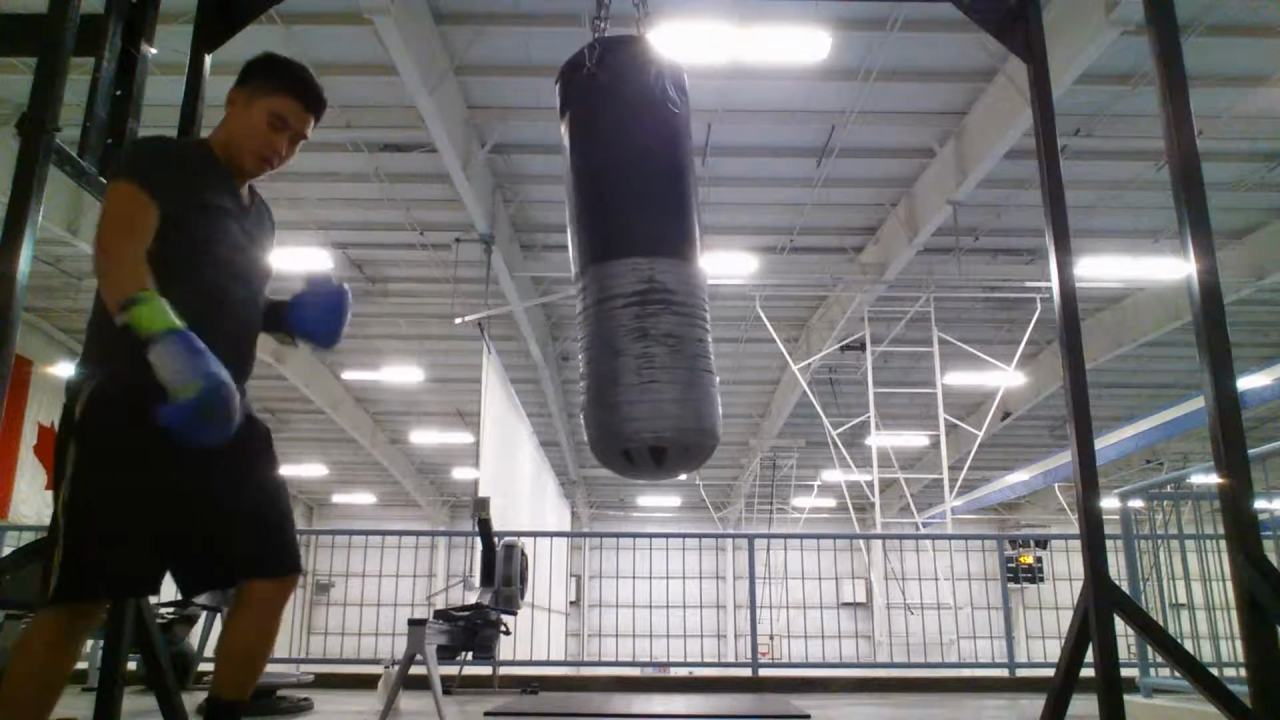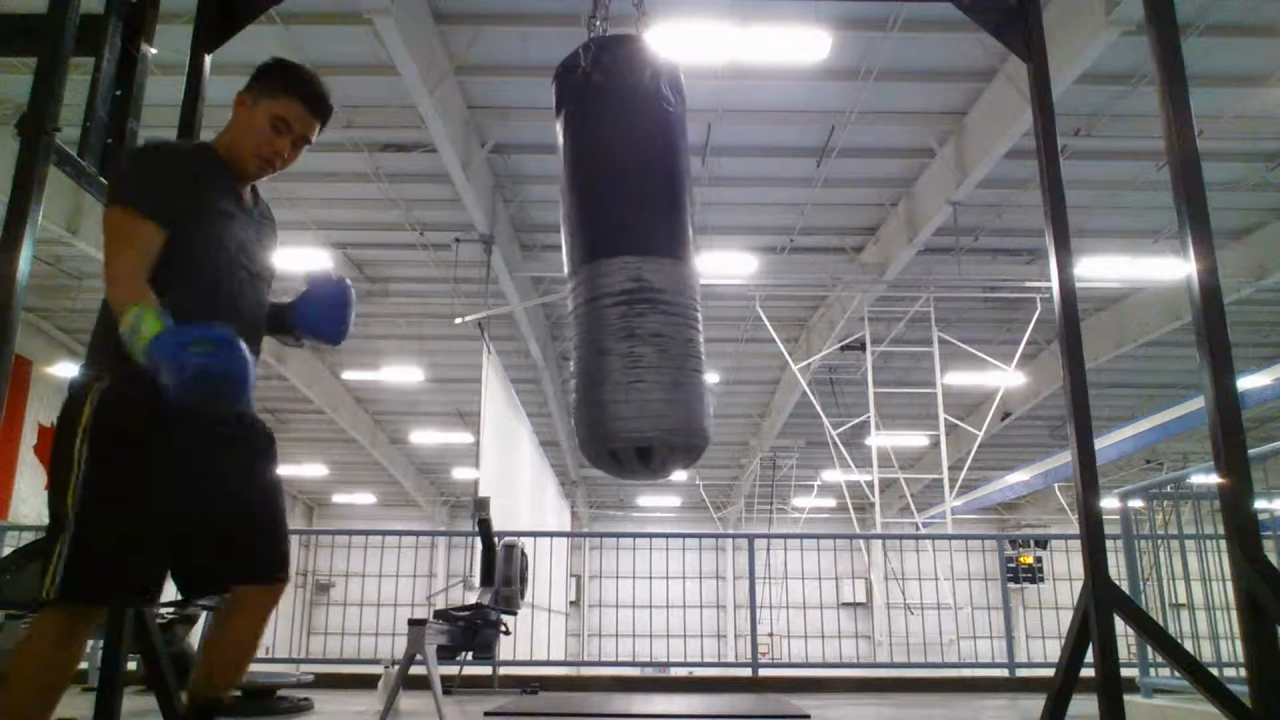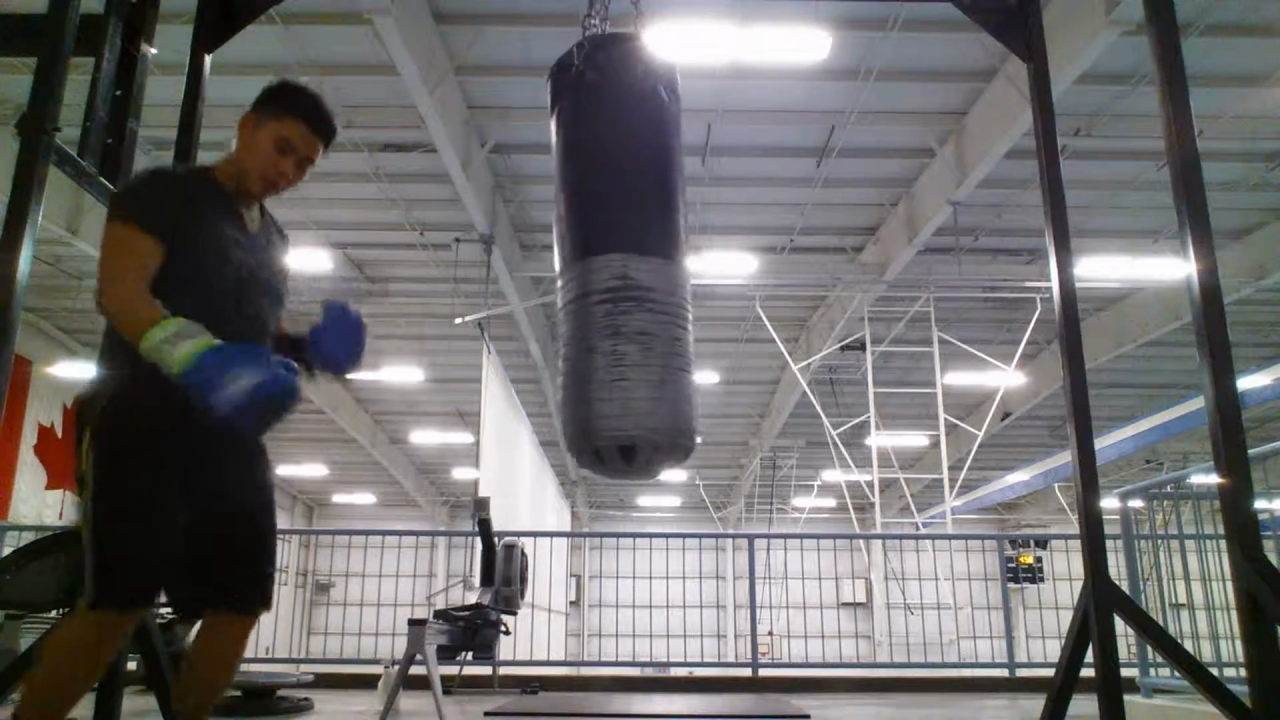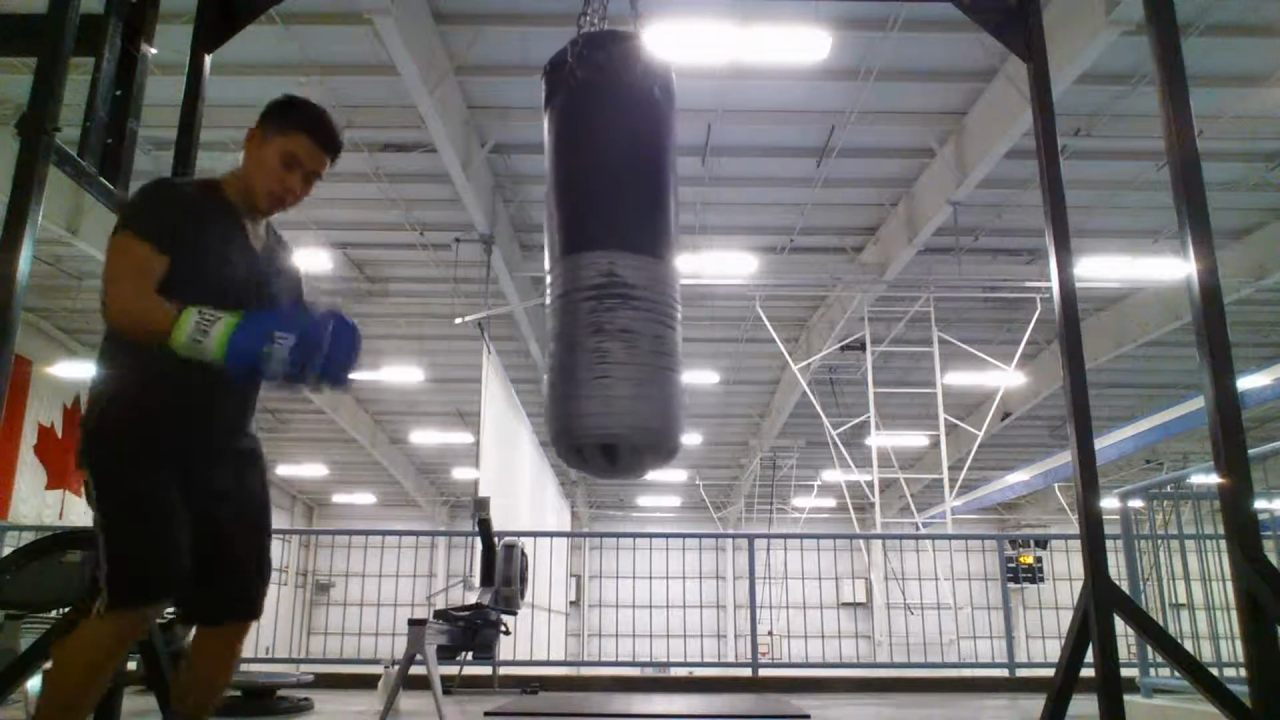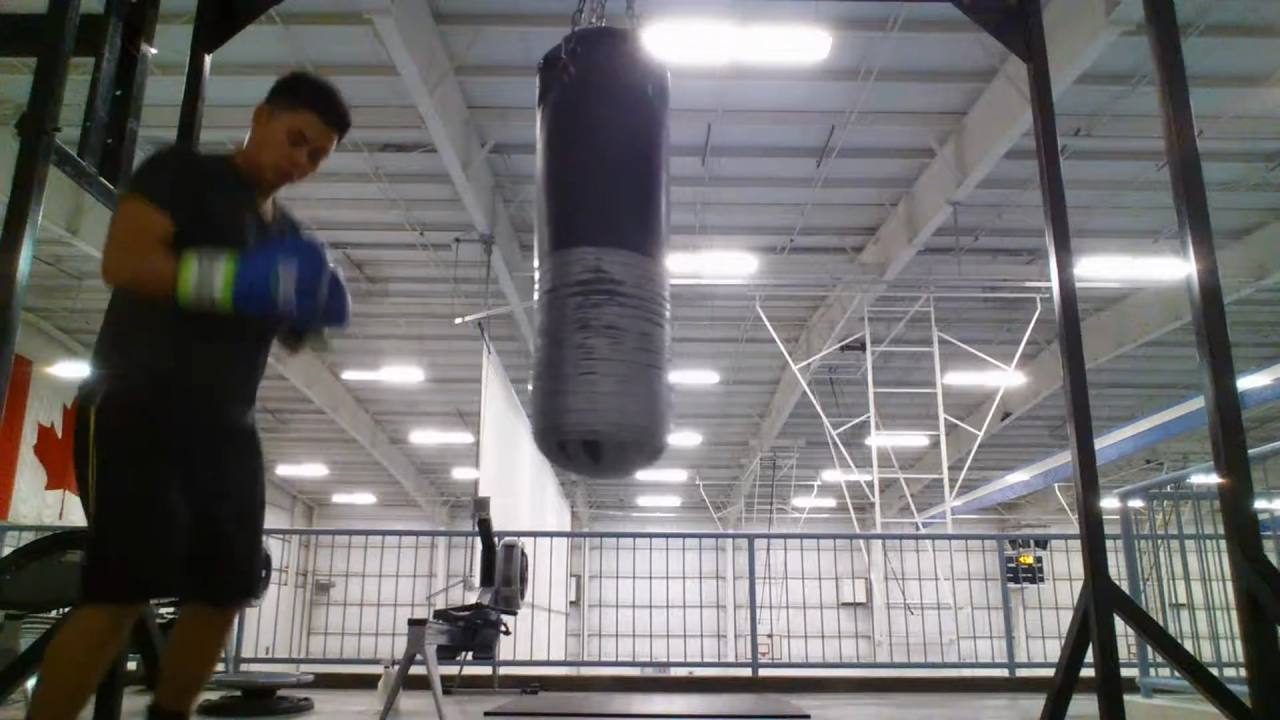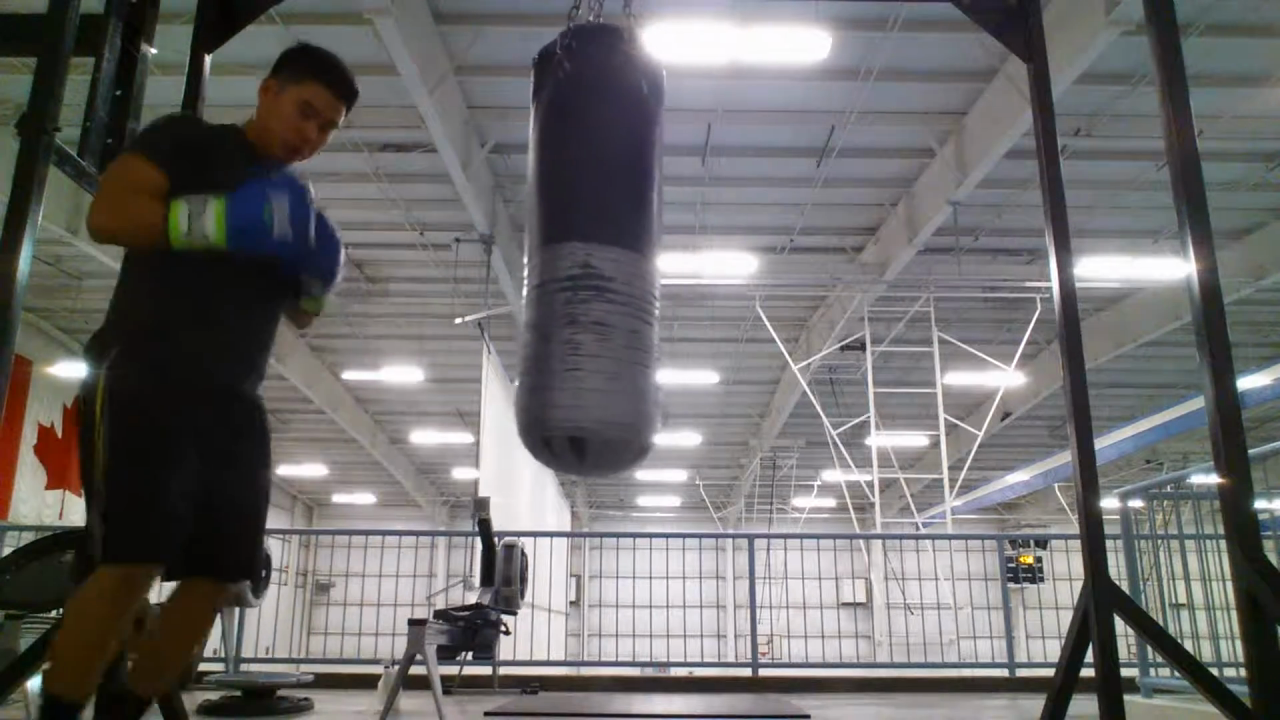
dt=0.1s
person 1, frame 1
left shoulder: (256, 213)
right shoulder: (157, 161)
right elbow: (118, 256)
left wrist: (287, 315)
right wrist: (171, 348)
left hip: (219, 425)
right hip: (124, 406)
left knee: (272, 575)
right knee: (79, 600)
person 1, frame 2
left shoulder: (258, 215)
right shoulder: (161, 170)
right elbow: (125, 279)
left wrist: (291, 316)
right wrist: (165, 349)
left hip: (221, 424)
right hip: (132, 408)
left knee: (261, 582)
right knee: (81, 602)
person 1, frame 3
left shoulder: (271, 241)
right shoulder: (165, 191)
right elbow: (119, 292)
left wrist: (308, 345)
right wrist: (203, 365)
left hip: (230, 438)
right hip: (138, 425)
left knee: (237, 606)
right knee: (116, 603)
person 1, frame 4
left shoulder: (278, 256)
right shoulder: (169, 204)
left elbow: (276, 347)
right elbow: (123, 300)
left wrist: (315, 351)
right wrist: (238, 336)
left hip: (226, 448)
right hip: (135, 432)
left knee: (230, 617)
right knee: (134, 604)
person 1, frame 5
left shoulder: (287, 230)
right shoulder: (180, 173)
left elbow: (290, 334)
right elbow: (124, 264)
left wrist: (309, 312)
right wrist: (241, 281)
left hip: (222, 428)
right hip: (135, 407)
left knee: (217, 597)
right knee: (122, 595)
person 1, frame 6
left shoulder: (290, 200)
right shoulder: (184, 139)
left elbow: (299, 313)
right elbow: (106, 214)
left wrist: (311, 276)
right wrist: (224, 220)
left hip: (231, 400)
right hip: (142, 380)
left knee: (212, 578)
right knee: (131, 563)
